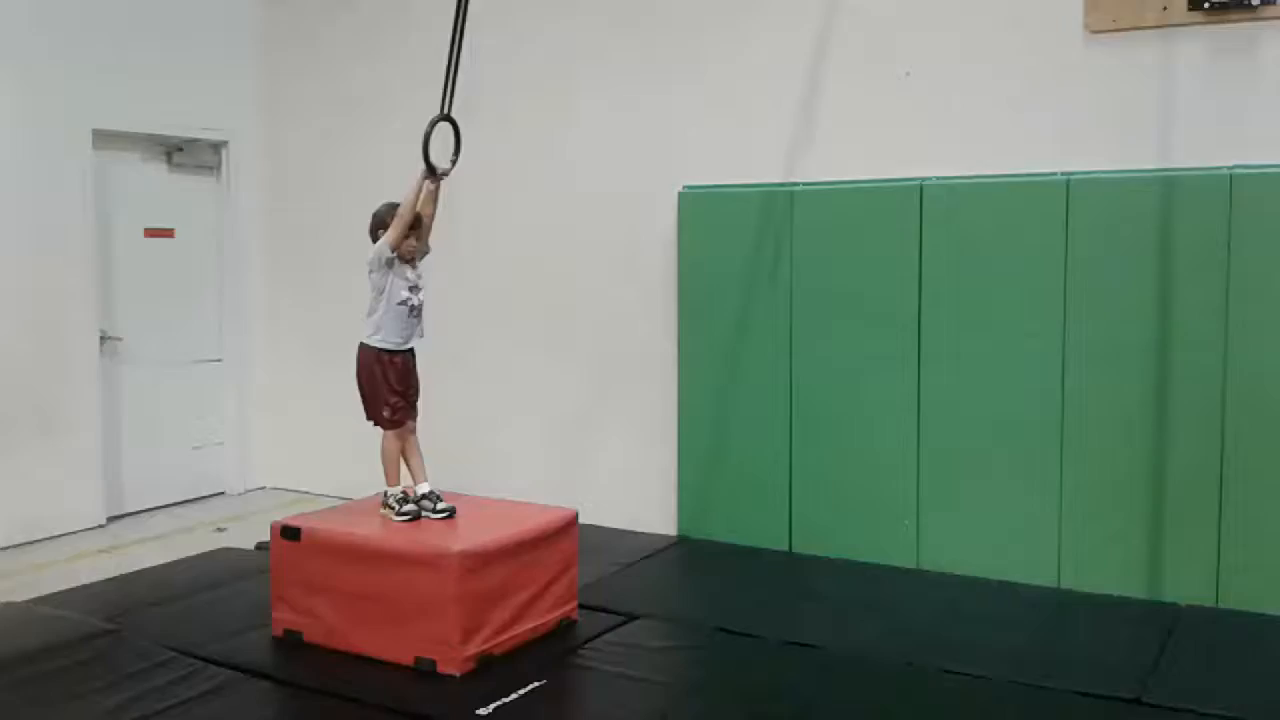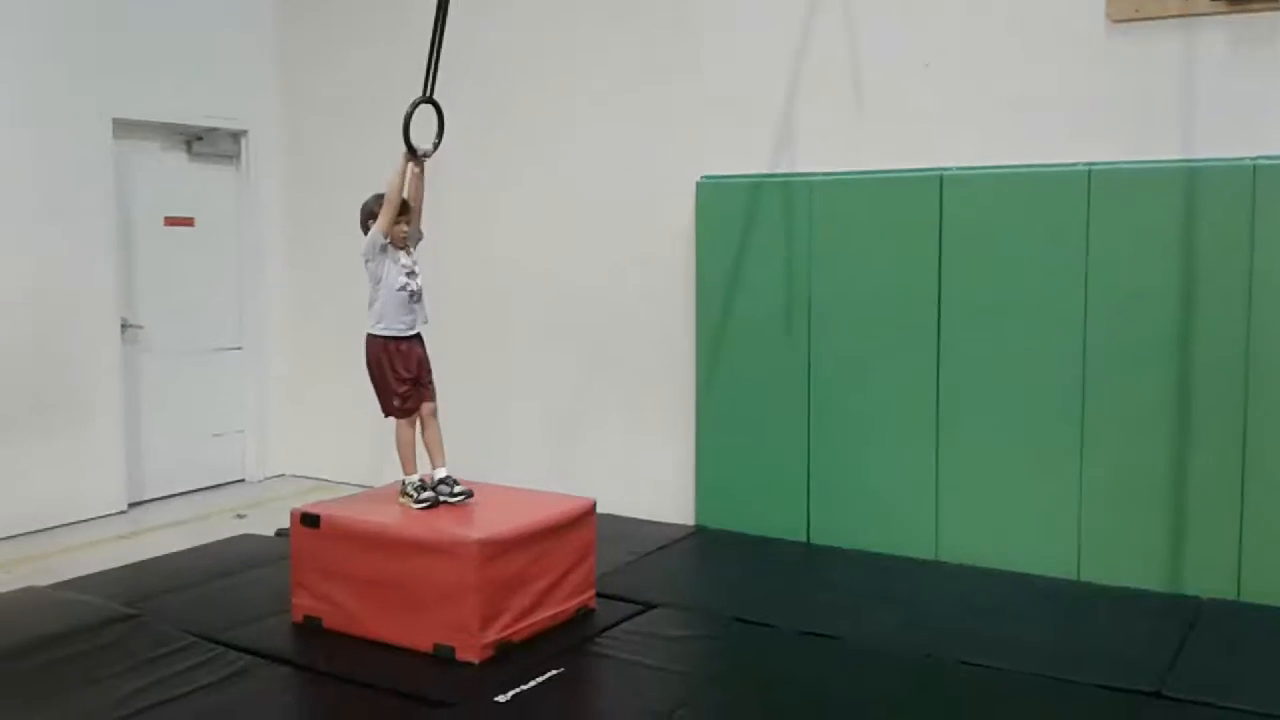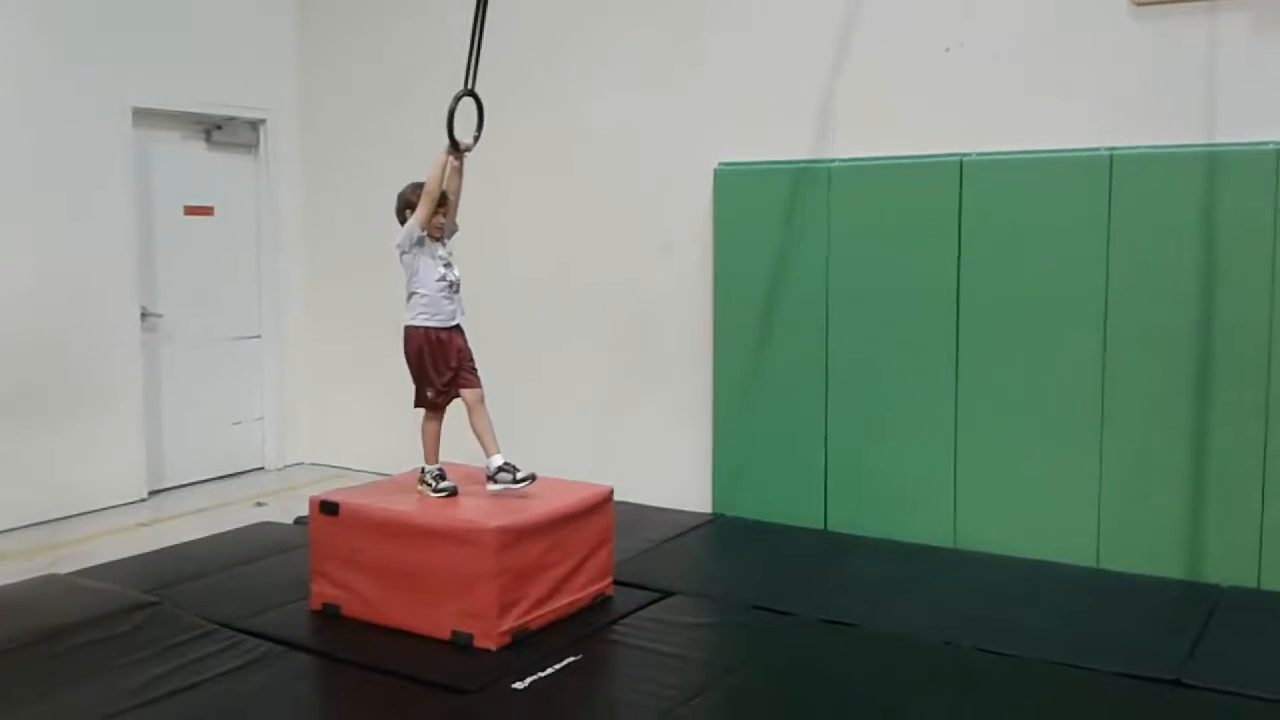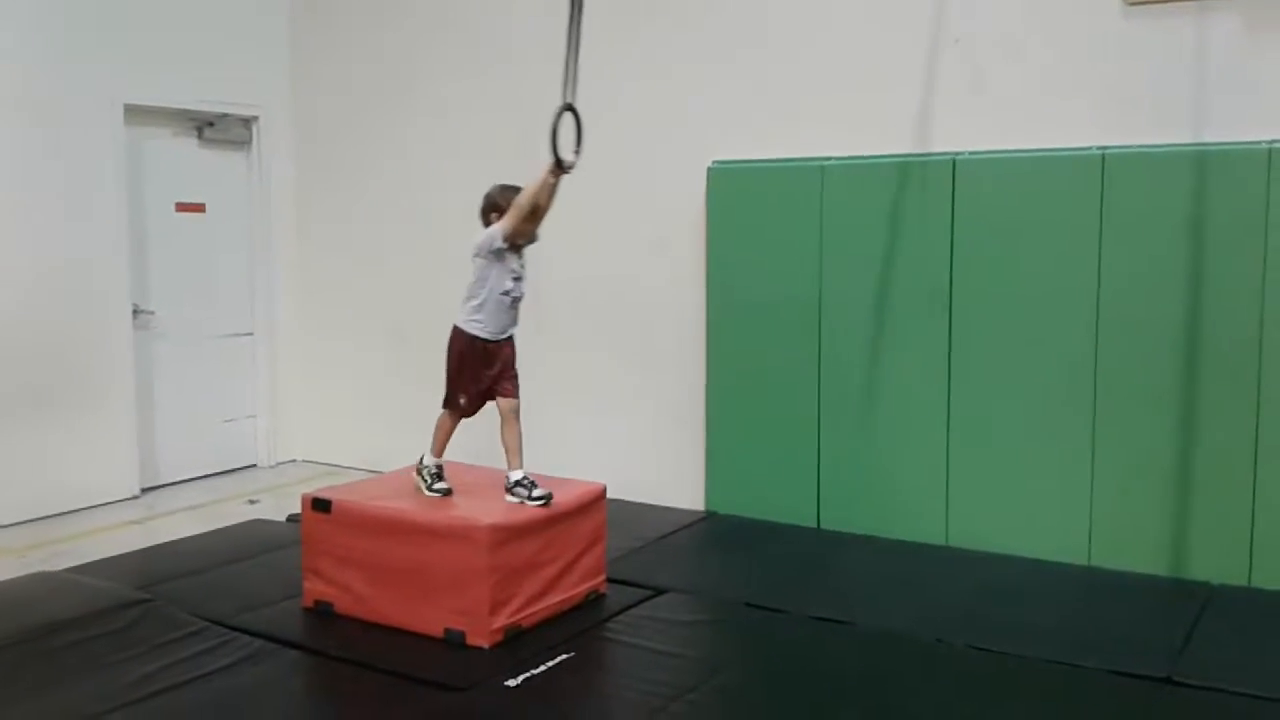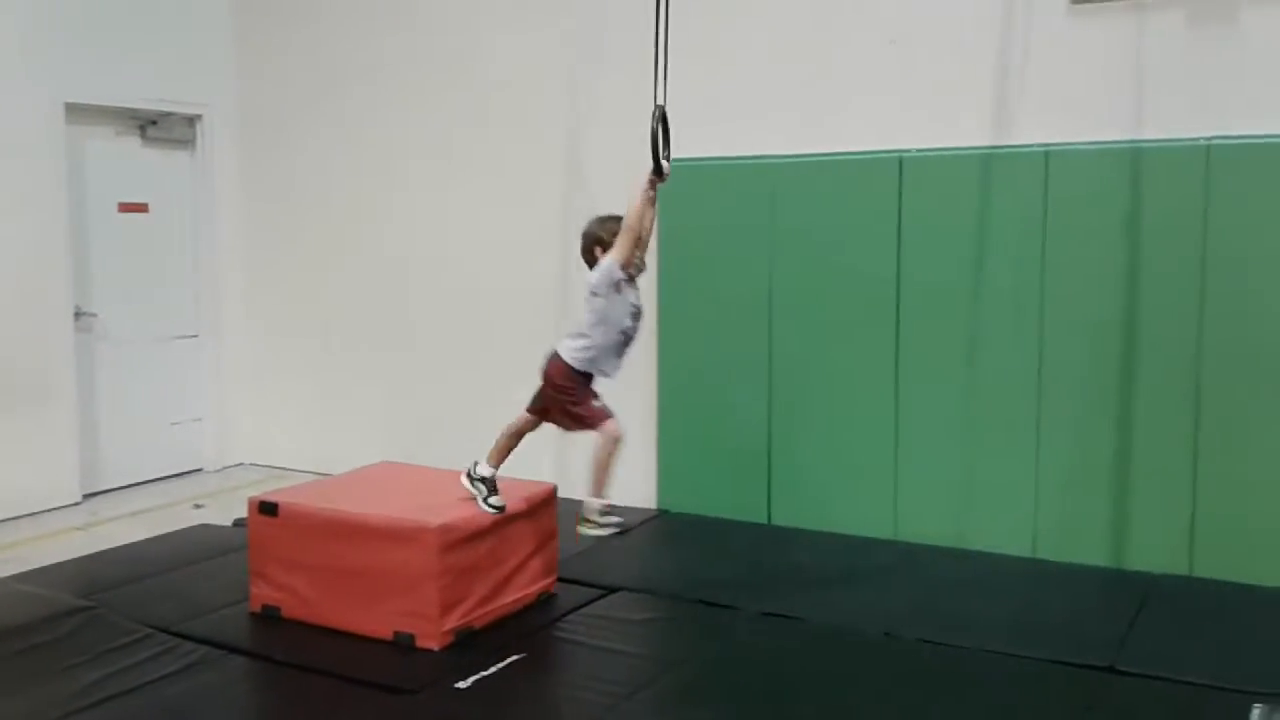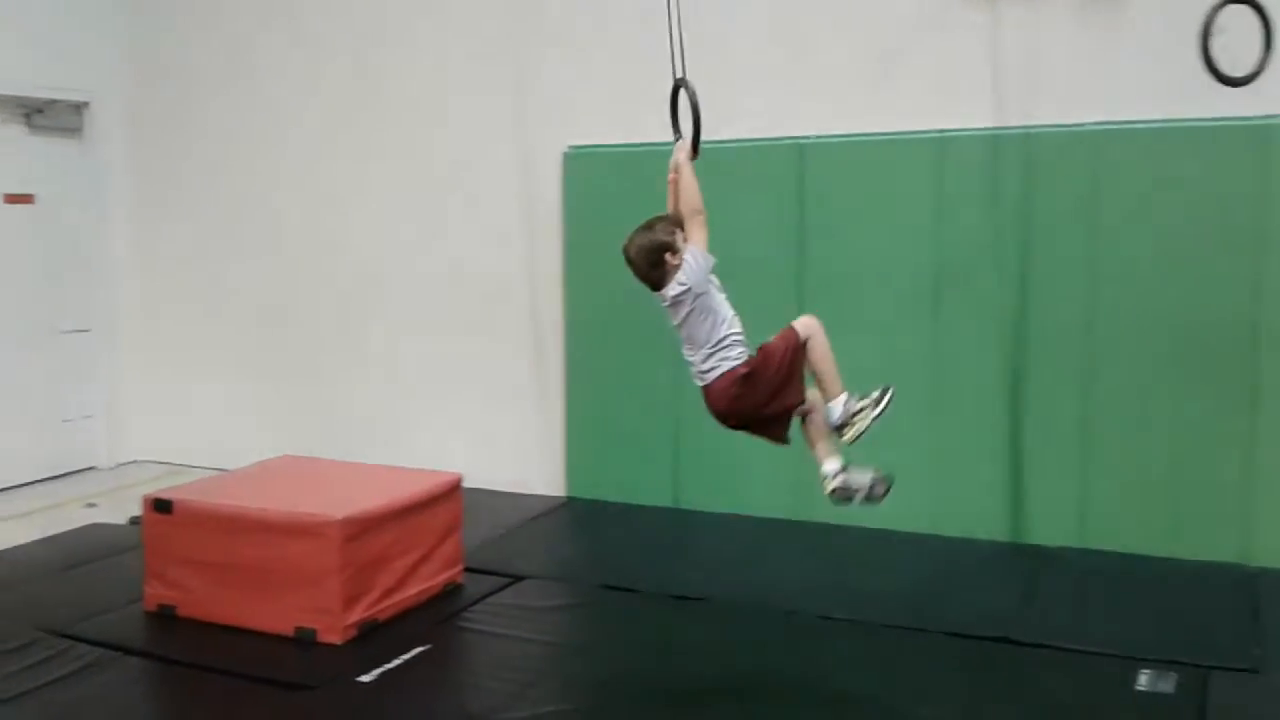
dt=0.5s
person 1, frame 1
left shoulder: (413, 262)
right shoulder: (380, 262)
left elbow: (425, 220)
right elbow: (403, 219)
left wrist: (434, 184)
right wrist: (420, 180)
left hip: (404, 354)
right hip: (378, 354)
left knee: (408, 426)
right knee: (394, 426)
left ankle: (423, 493)
right ankle: (393, 496)
person 1, frame 2
left shoulder: (408, 248)
right shoulder: (375, 251)
left elbow: (415, 205)
right elbow: (390, 204)
left wrist: (418, 168)
right wrist: (403, 162)
left hip: (413, 341)
right hip: (385, 343)
left knee: (428, 410)
right knee: (406, 414)
left ankle: (441, 478)
right ankle: (411, 483)
person 1, frame 3
left shoulder: (442, 240)
right shoulder: (410, 242)
left elbow: (452, 196)
right elbow: (428, 196)
left wrist: (458, 160)
right wrist: (444, 155)
left hip: (452, 332)
right hip: (423, 334)
left knee: (474, 397)
right knee: (434, 406)
left ankle: (497, 467)
right ankle: (430, 472)
person 1, frame 4
left shoulder: (518, 247)
right shoulder: (488, 246)
left elbow: (537, 212)
right elbow: (518, 209)
left wrist: (554, 177)
right wrist: (546, 176)
left hip: (502, 341)
right hip: (470, 339)
left knee: (510, 408)
right knee: (456, 408)
left ankle: (517, 480)
right ankle: (429, 466)
person 1, frame 5
left shoulder: (626, 282)
right shoulder: (606, 280)
left elbow: (639, 235)
right elbow: (627, 233)
left wrist: (651, 193)
right wrist: (644, 191)
left hip: (576, 372)
right hip: (568, 372)
left knee: (530, 421)
right knee: (609, 430)
left ankle: (482, 474)
right ankle: (594, 510)
person 1, frame 6
left shoulder: (673, 289)
right shoulder: (690, 280)
left elbow: (680, 216)
right elbow: (694, 213)
left wrist: (675, 173)
right wrist: (684, 161)
left hip: (723, 391)
right hip: (738, 383)
left knee: (809, 395)
right knee: (808, 325)
left ankle: (835, 474)
right ankle: (841, 412)
